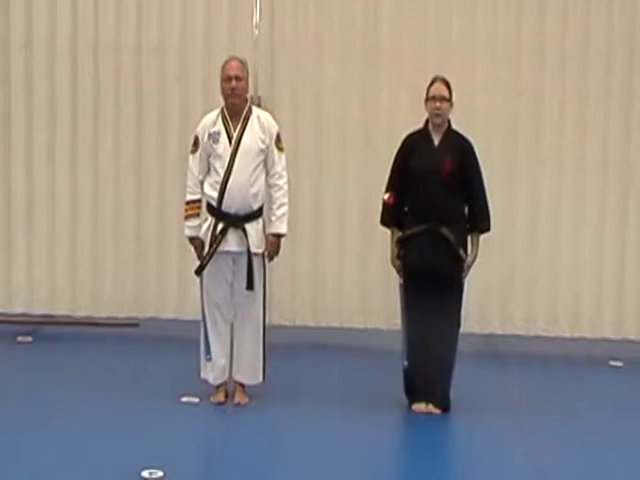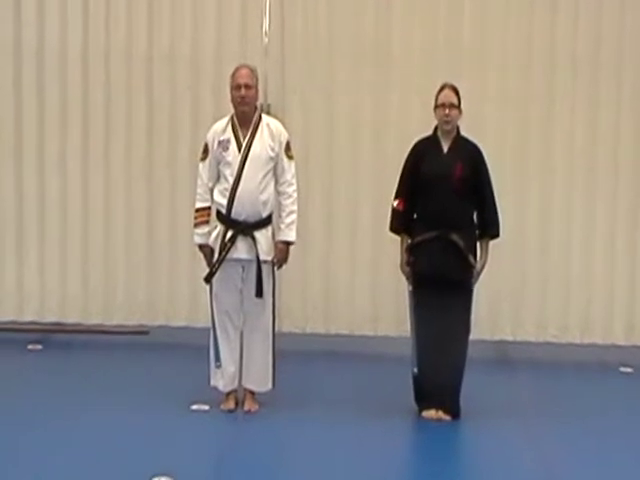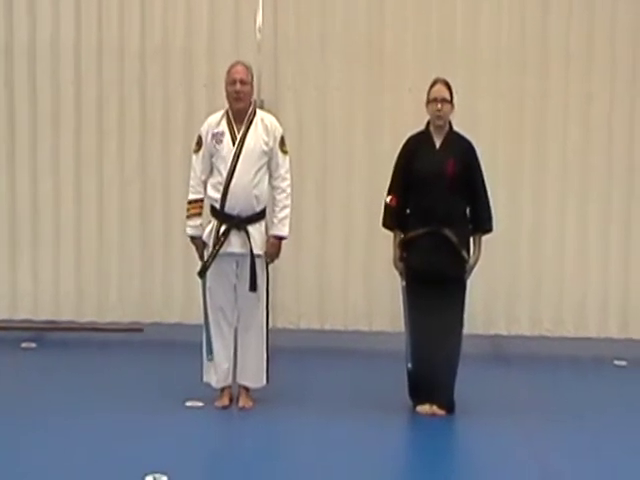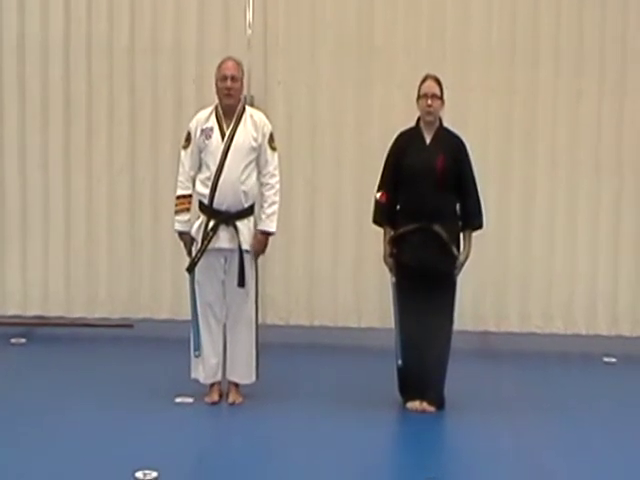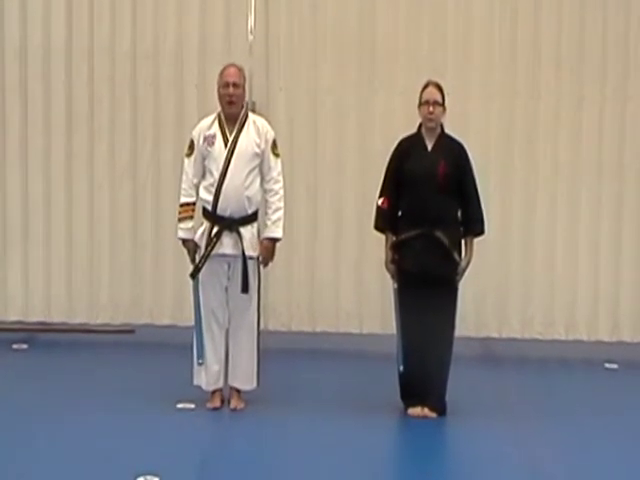
dt=1s
person 1, frame 1
left shoulder: (266, 124)
right shoulder: (207, 126)
left elbow: (278, 180)
right elbow: (194, 181)
left wrist: (276, 229)
right wrist: (193, 230)
left hip: (252, 230)
right hip: (216, 229)
left knee: (249, 309)
right knee: (216, 307)
left ankle: (242, 382)
right ankle: (219, 381)
person 1, frame 2
left shoulder: (275, 132)
right shoulder: (217, 133)
left elbow: (287, 188)
right elbow: (204, 189)
left wrist: (285, 237)
right wrist: (203, 237)
left hip: (261, 237)
right hip: (225, 236)
left knee: (258, 316)
right knee: (225, 314)
left ankle: (252, 389)
right ankle: (228, 388)
person 1, frame 3
left shoulder: (270, 127)
right shoulder: (211, 127)
left elbow: (282, 182)
right elbow: (197, 181)
left wrist: (278, 232)
right wrist: (195, 229)
left hip: (255, 232)
right hip: (219, 230)
left knee: (252, 311)
right knee: (219, 310)
left ankle: (246, 386)
right ankle: (223, 384)
person 1, frame 4
left shoulder: (259, 123)
right shoulder: (200, 123)
left elbow: (270, 179)
right elbow: (185, 177)
left wrist: (265, 228)
right wrist: (183, 225)
left hip: (243, 227)
right hip: (208, 227)
left knee: (241, 307)
right knee: (208, 306)
left ankle: (235, 381)
right ankle: (213, 380)
person 1, frame 5
left shoulder: (261, 130)
right shoulder: (203, 130)
left elbow: (274, 186)
right elbow: (189, 184)
left wrist: (271, 234)
right wrist: (186, 232)
left hip: (246, 234)
right hip: (211, 233)
left knee: (243, 313)
right knee: (211, 312)
left ankle: (237, 387)
right ankle: (214, 386)
person 2, frame 1
left shoulder: (462, 147)
right shoulder: (411, 144)
left elbow: (476, 197)
right elbow: (395, 194)
left wrist: (474, 244)
right wrist: (394, 241)
left hip: (450, 242)
right hip: (416, 241)
left knee: (445, 319)
right knee: (416, 317)
left ankle: (438, 394)
right ankle: (418, 392)
person 2, frame 2
left shoulder: (471, 153)
right shoulder: (420, 151)
left elbow: (485, 203)
right elbow: (404, 200)
left wrist: (483, 250)
right wrist: (404, 248)
left hip: (460, 248)
right hip: (426, 247)
left knee: (455, 326)
right knee: (426, 324)
left ankle: (448, 400)
right ankle: (428, 398)
person 2, frame 3
left shoulder: (464, 149)
right shoulder: (413, 146)
left elbow: (477, 198)
right elbow: (397, 196)
left wrist: (476, 244)
right wrist: (397, 243)
left hip: (453, 244)
right hip: (418, 242)
left knee: (449, 321)
right knee: (420, 320)
left ankle: (442, 396)
right ankle: (422, 394)
person 2, frame 4
left shoulder: (454, 145)
right shoulder: (403, 142)
left elbow: (468, 194)
right elbow: (387, 192)
left wrist: (467, 241)
right wrist: (387, 239)
left hip: (443, 240)
right hip: (408, 239)
left knee: (439, 317)
right knee: (410, 316)
left ankle: (432, 392)
right ankle: (412, 390)
person 2, frame 5
left shoulder: (455, 151)
right shoulder: (405, 149)
left elbow: (469, 201)
right elbow: (389, 198)
left wrist: (468, 248)
right wrist: (389, 246)
left hip: (444, 246)
right hip: (410, 245)
left knee: (440, 324)
right knee: (411, 323)
left ankle: (434, 398)
right ankle: (413, 396)
